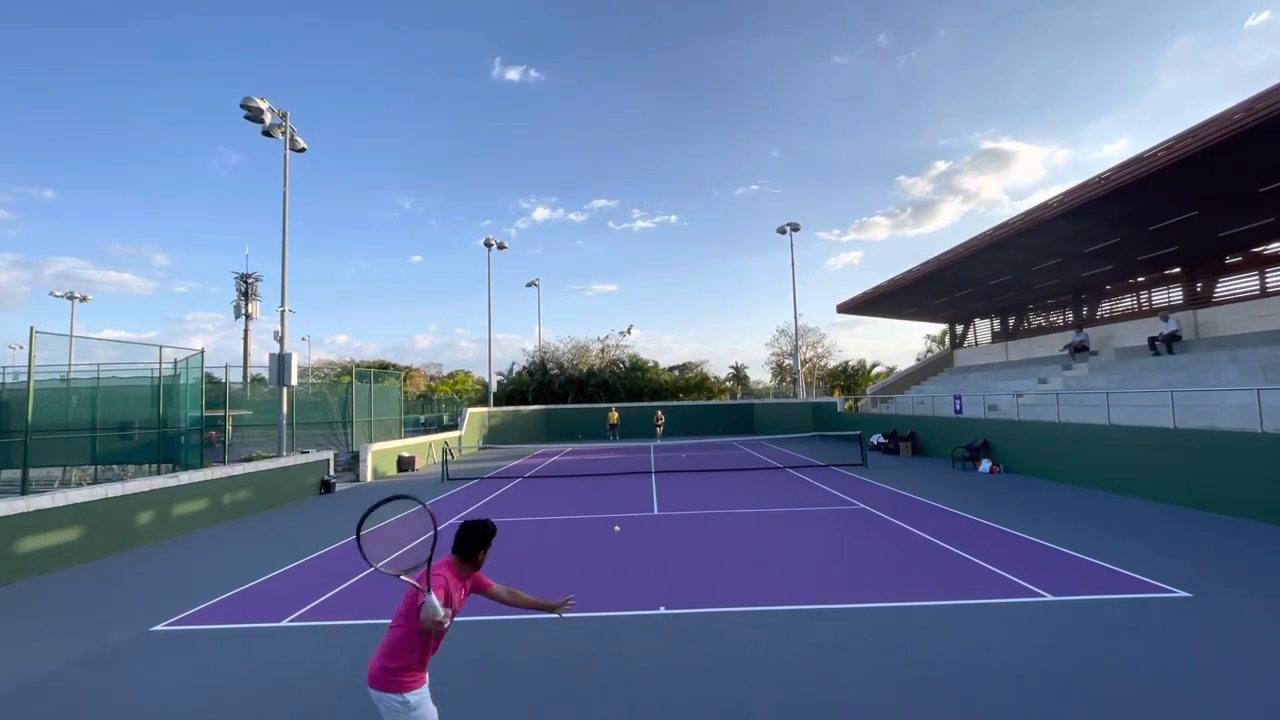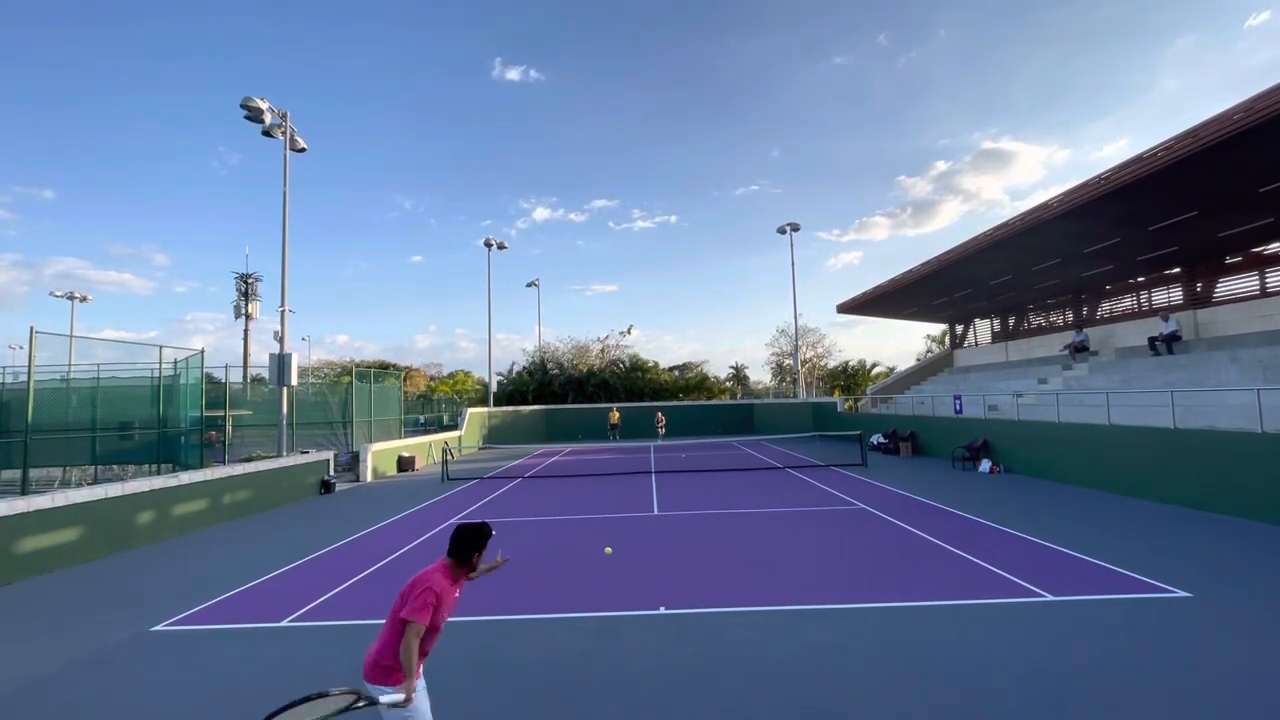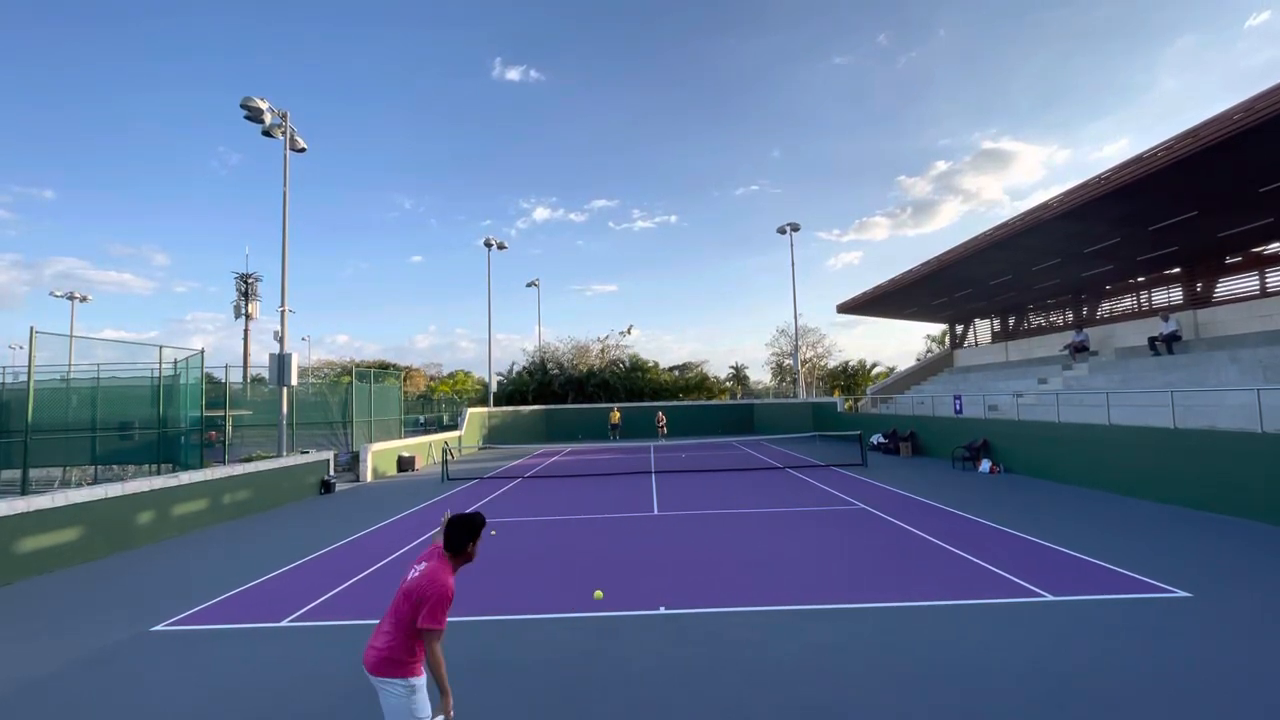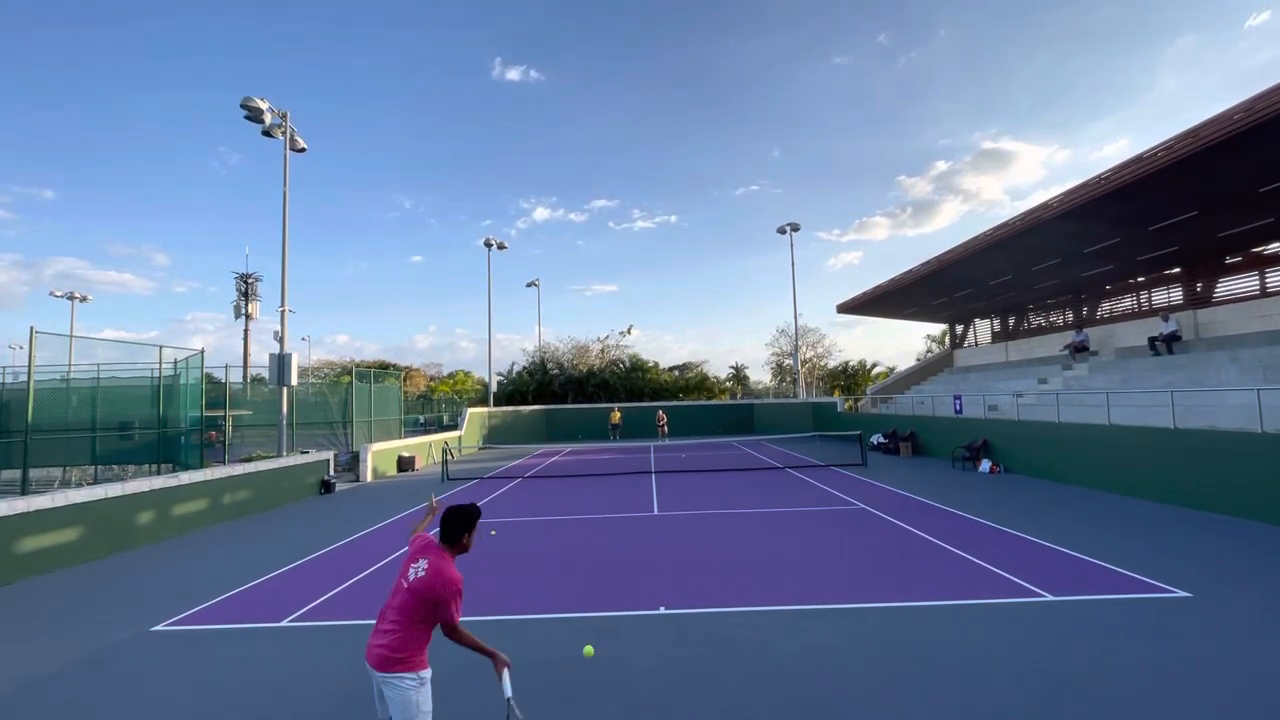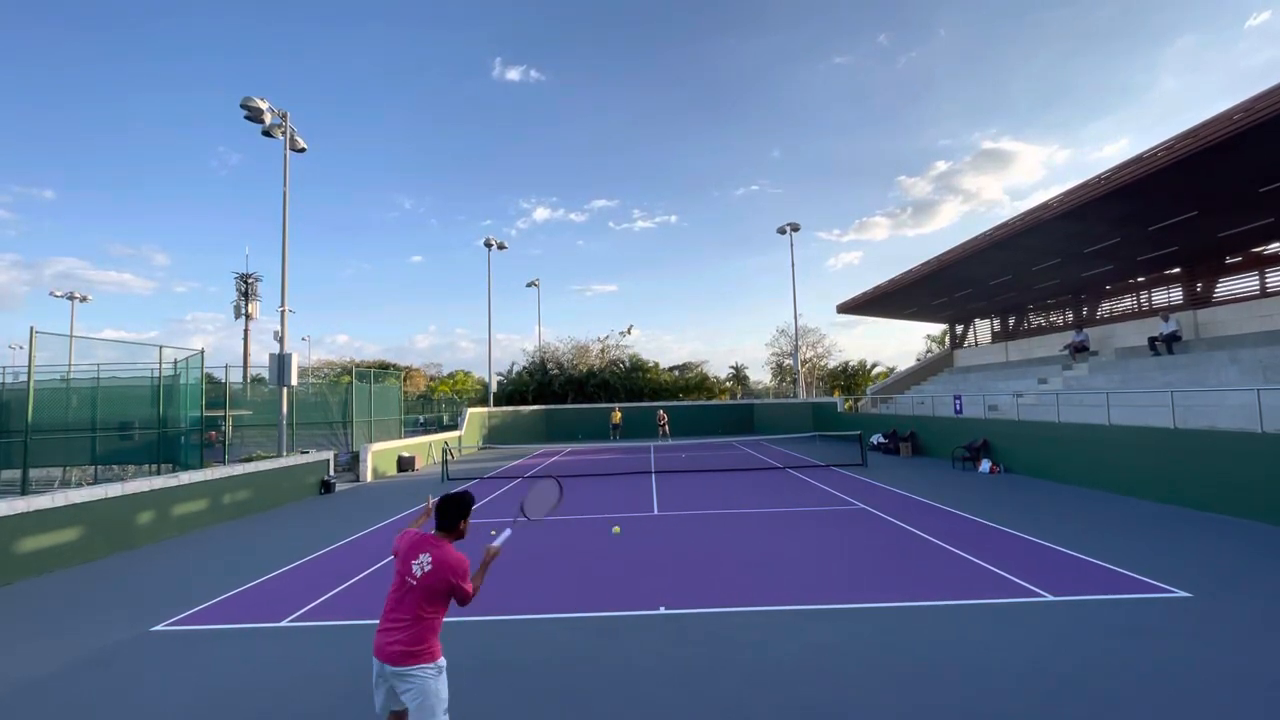
dt=0.1s
person 1, frame 1
left shoulder: (466, 574)
right shoulder: (438, 578)
left elbow: (506, 594)
right elbow: (425, 620)
left wrist: (550, 606)
right wrist: (438, 616)
left hip: (408, 673)
right hip: (393, 680)
person 1, frame 2
left shoulder: (452, 571)
right shoulder: (431, 587)
left elbow: (467, 574)
right elbow: (410, 639)
left wrist: (489, 568)
right wrist: (411, 680)
left hip: (389, 668)
right hip: (392, 675)
person 1, frame 3
left shoulder: (435, 553)
right shoulder: (441, 587)
right elbow: (431, 647)
left wrist: (445, 527)
right wrist: (445, 694)
left hip: (377, 659)
right hip: (399, 671)
person 1, frame 4
left shoulder: (420, 546)
right shoulder: (449, 580)
right elbow: (452, 631)
left wrist: (430, 514)
right wrist: (492, 655)
left hip: (376, 654)
right hip: (403, 666)
person 1, frame 5
left shoulder: (409, 539)
right shoulder: (457, 563)
right elbow: (464, 599)
left wrist: (424, 515)
right wrist: (486, 563)
left hip: (382, 650)
right hip: (417, 660)
